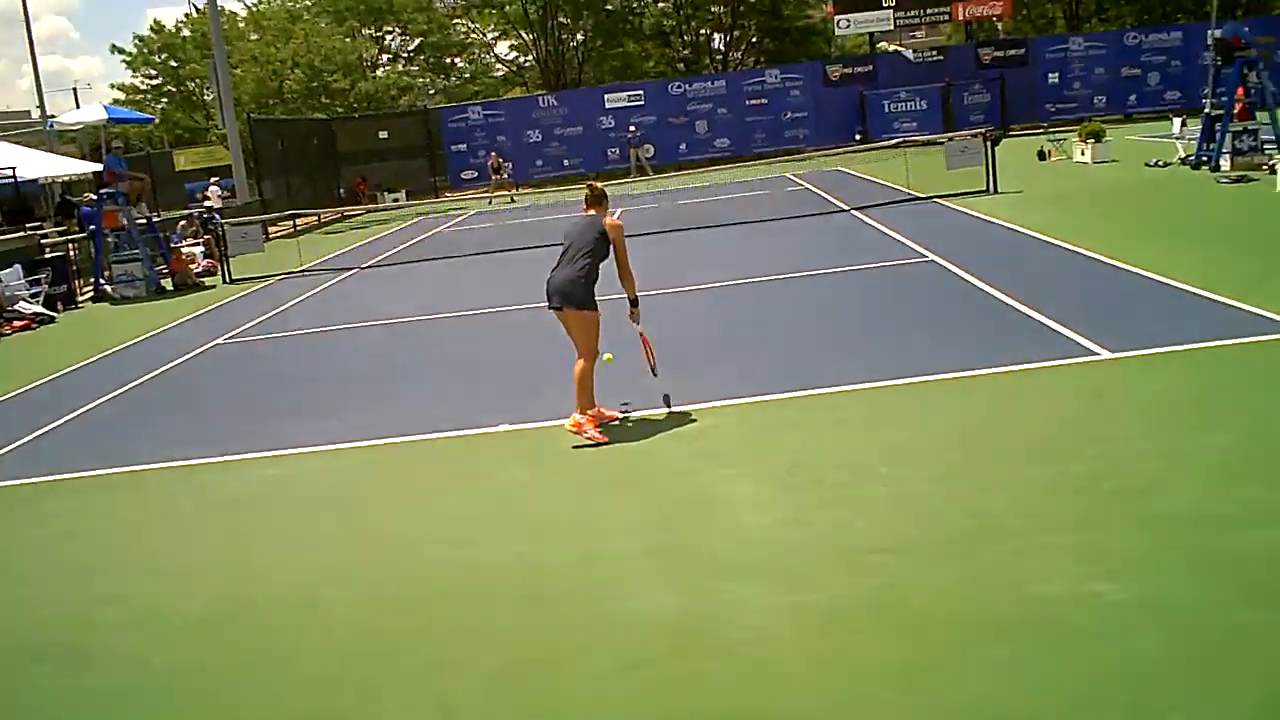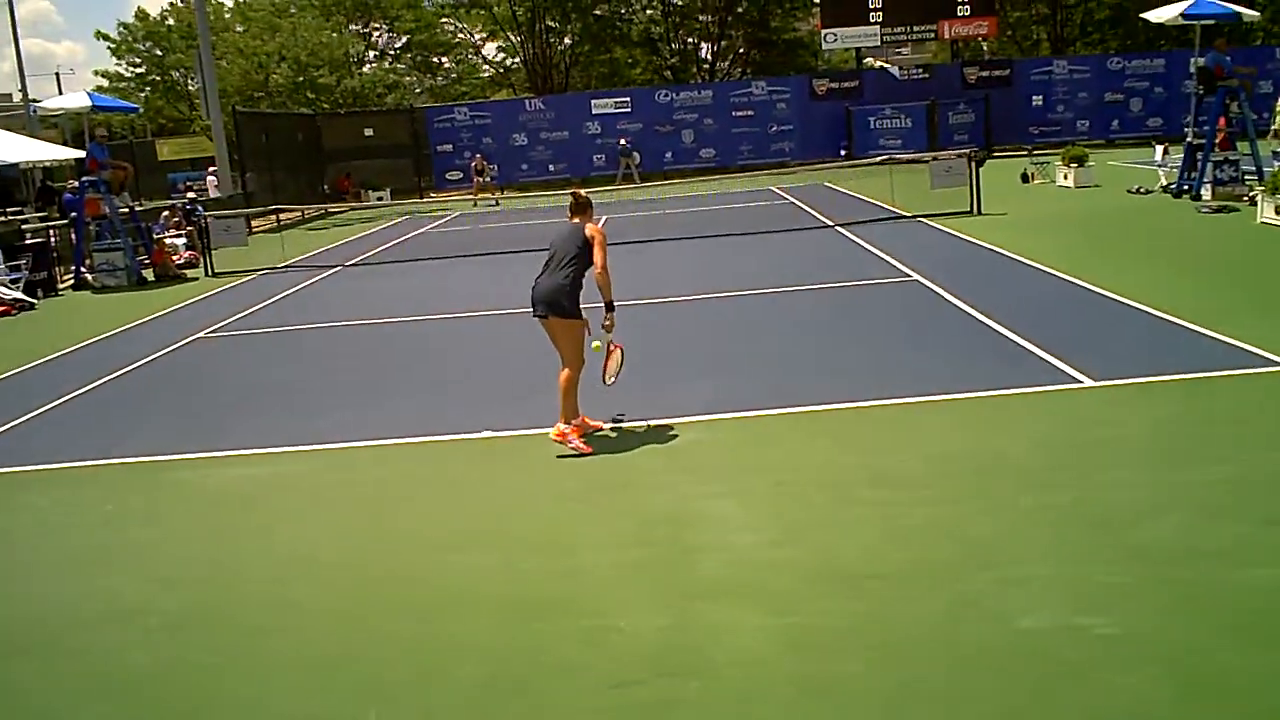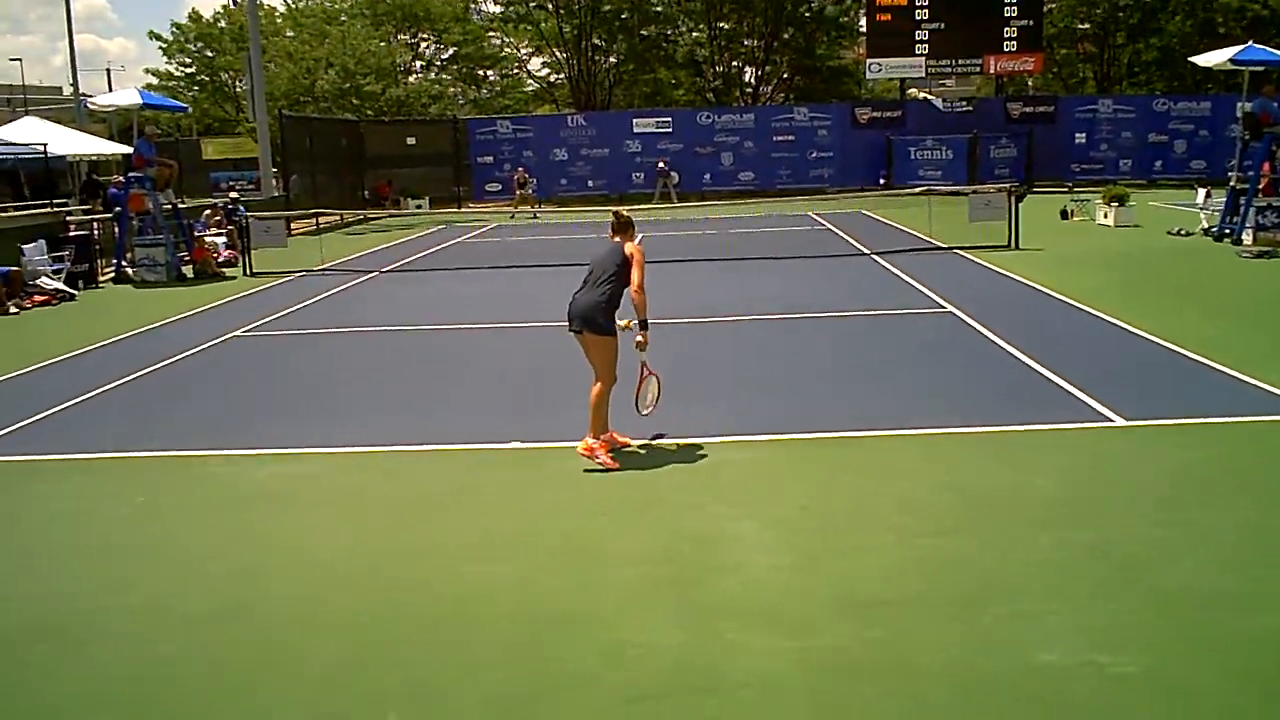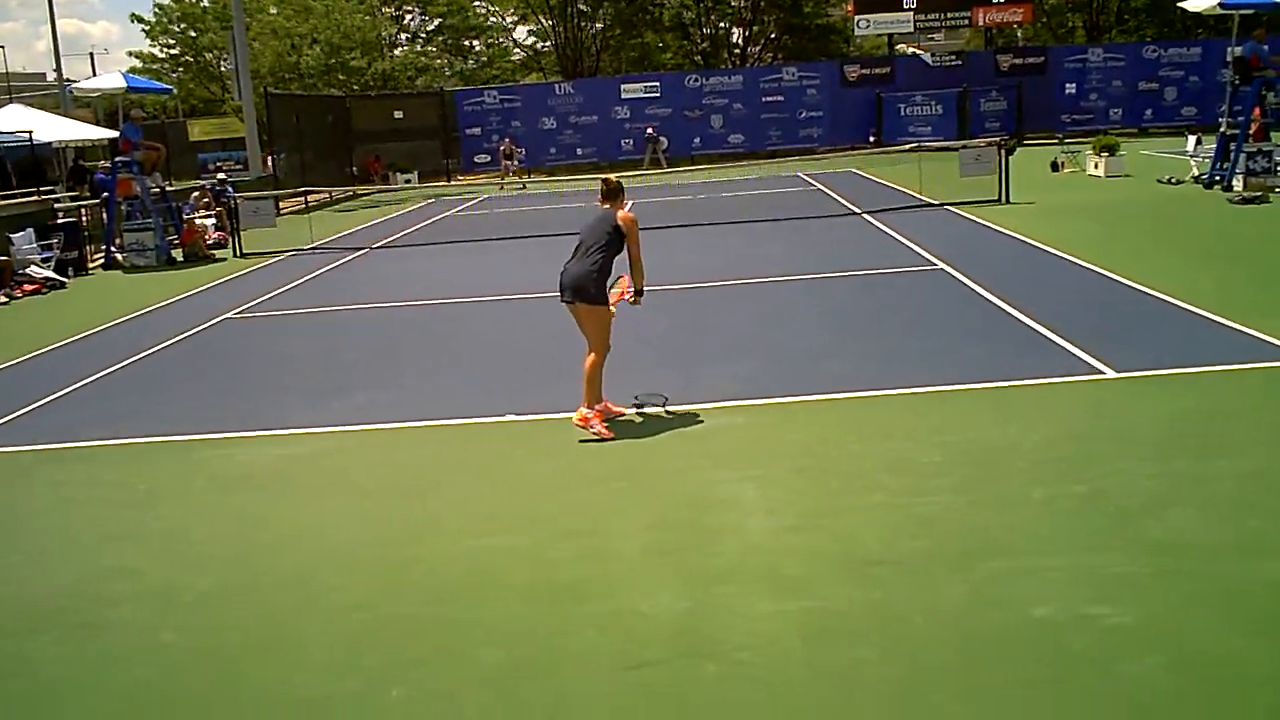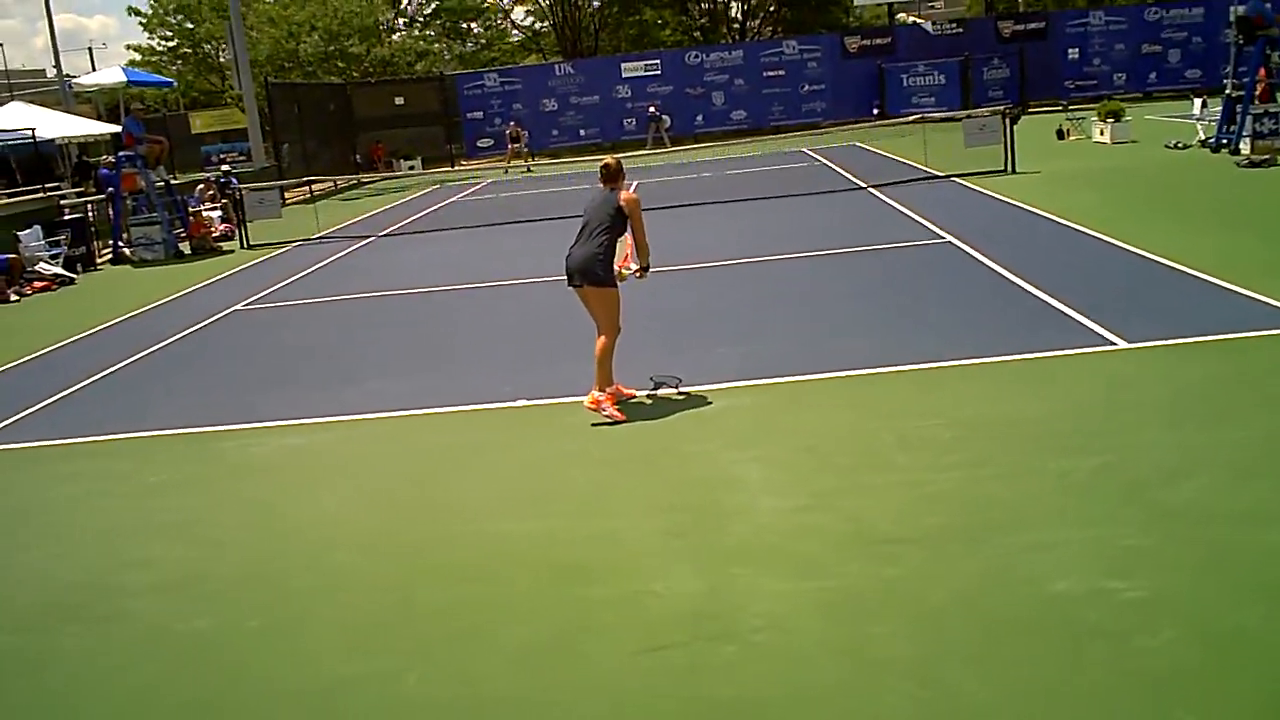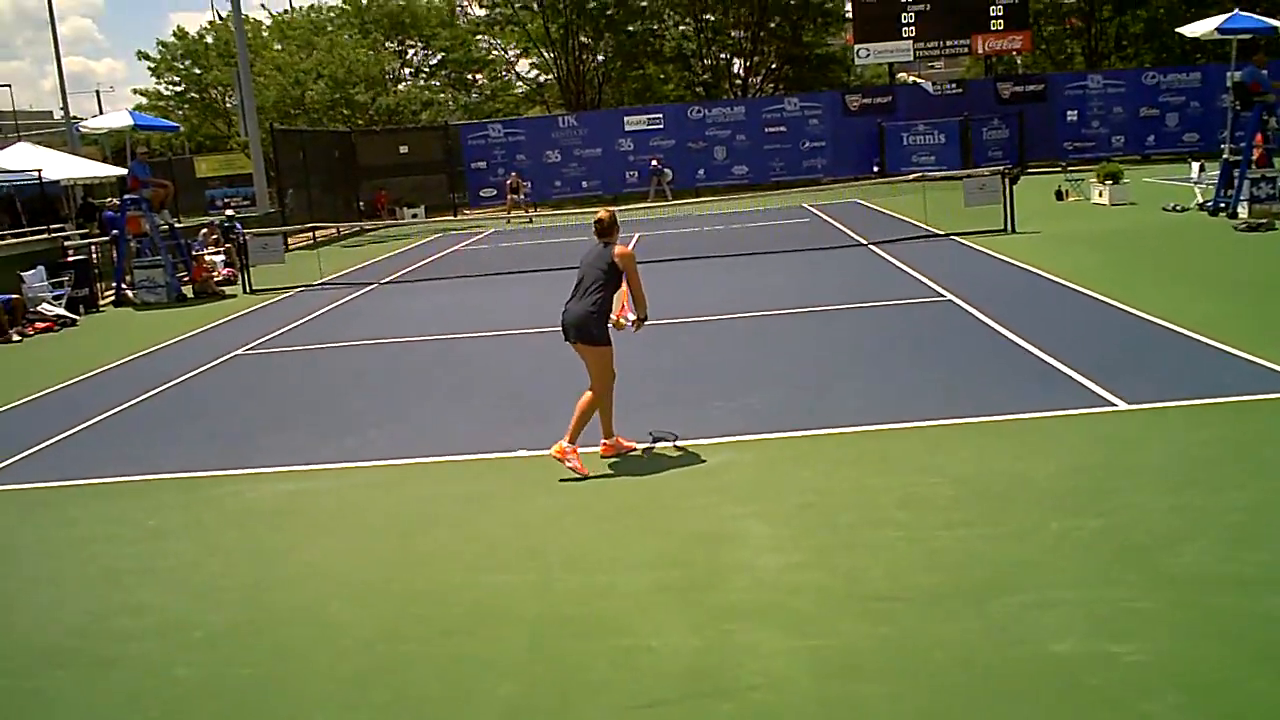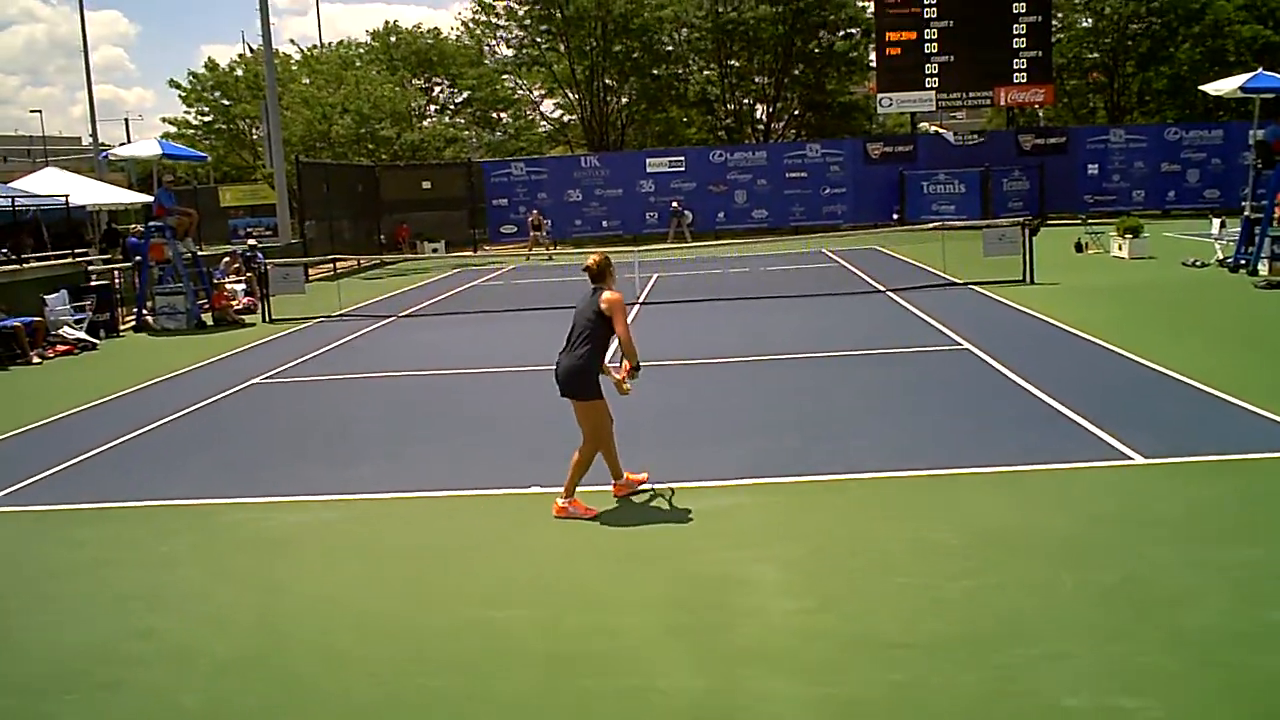
dt=0.5s
person 1, frame 1
left shoulder: (574, 226)
right shoulder: (612, 224)
right elbow: (623, 269)
left wrist: (585, 304)
right wrist: (634, 303)
left hip: (555, 285)
right hip: (576, 286)
left knee: (586, 353)
right knee: (587, 354)
left ankle: (590, 409)
right ankle: (579, 417)
person 1, frame 2
left shoulder: (560, 233)
right shoulder: (594, 231)
right elbow: (600, 269)
left wrist: (578, 317)
right wrist: (609, 308)
left hip: (540, 293)
right hip: (560, 295)
left knee: (572, 362)
right knee: (573, 363)
left ankle: (574, 419)
right ankle: (563, 426)
person 1, frame 3
left shoulder: (603, 251)
right shoulder: (634, 249)
right elbow: (637, 289)
left wrist: (614, 325)
right wrist: (643, 326)
left hip: (577, 308)
right hip: (596, 311)
left knee: (605, 377)
right knee: (605, 378)
left ankle: (604, 434)
right ankle: (592, 441)
person 1, frame 4
left shoulder: (593, 219)
right shoulder: (626, 218)
right elbow: (635, 261)
left wrist: (602, 302)
right wrist: (638, 292)
left hip: (568, 279)
right hip: (588, 281)
left knee: (598, 347)
right knee: (599, 348)
left ankle: (598, 404)
right ankle: (586, 411)
person 1, frame 5
left shoulder: (593, 199)
right shoulder: (628, 198)
right elbow: (640, 240)
left wrist: (611, 269)
right wrist: (643, 266)
left hip: (574, 262)
right hip: (594, 264)
left knee: (606, 329)
right knee: (609, 331)
left ankle: (609, 387)
right ankle: (597, 395)
person 1, frame 6
left shoulder: (589, 254)
right shoulder: (623, 253)
right elbow: (637, 294)
left wrist: (609, 317)
right wrist: (641, 317)
left hip: (570, 317)
right hip: (588, 322)
left knee: (605, 379)
right knee: (599, 388)
left ankle: (609, 441)
right ankle: (566, 445)
person 1, frame 7
left shoulder: (589, 299)
right shoulder: (613, 298)
right elbow: (624, 341)
left wrist: (613, 375)
right wrist: (634, 366)
left hip: (568, 369)
right hip: (579, 374)
left knee: (605, 425)
right knee: (593, 440)
left ankle: (621, 480)
right ankle: (565, 501)
